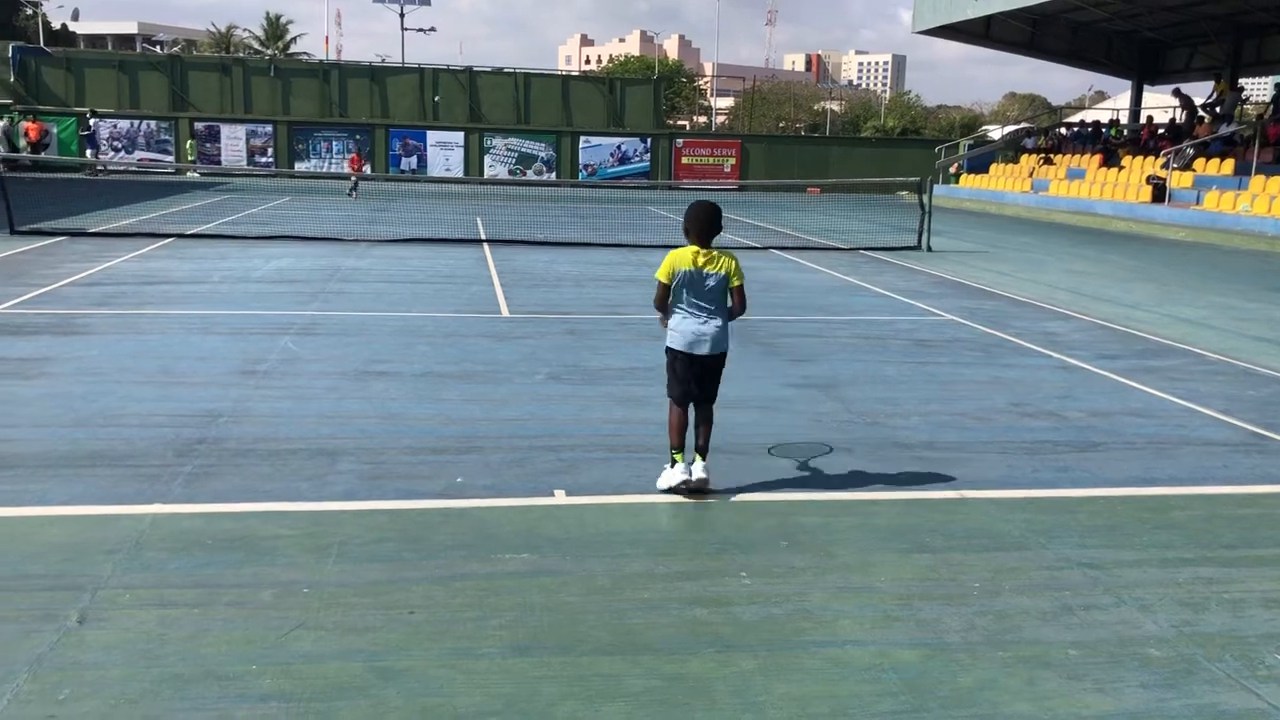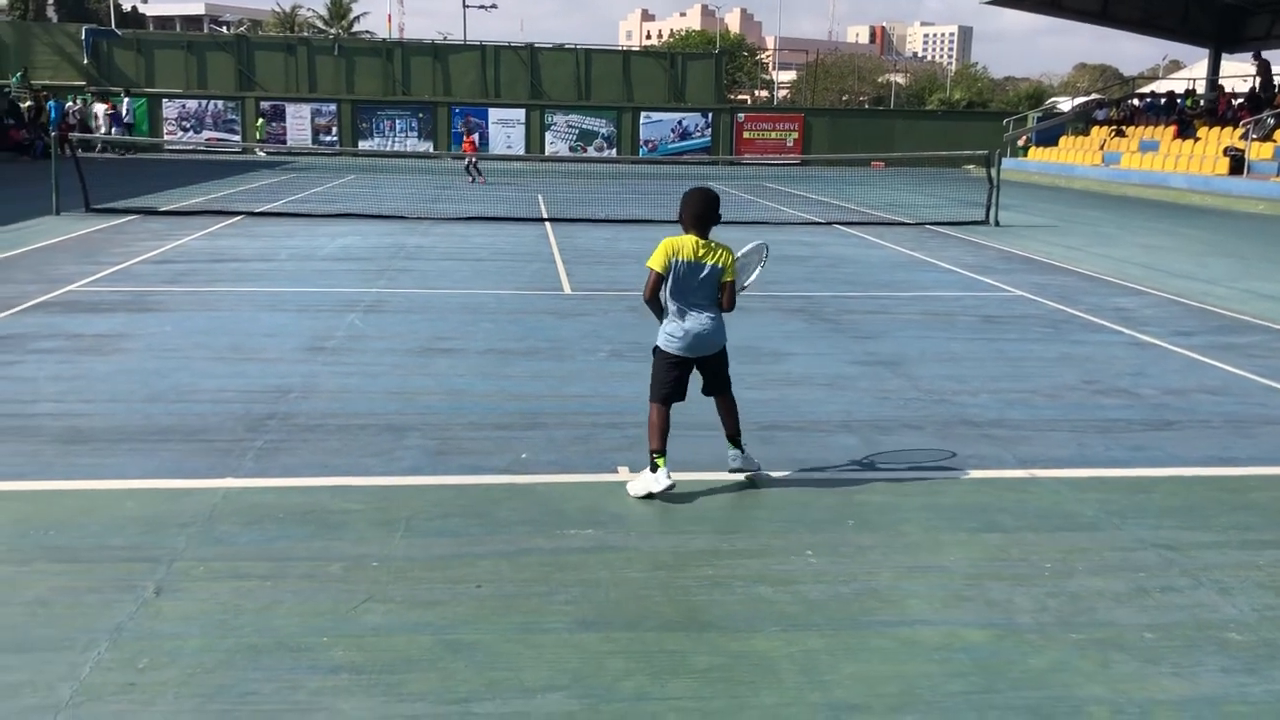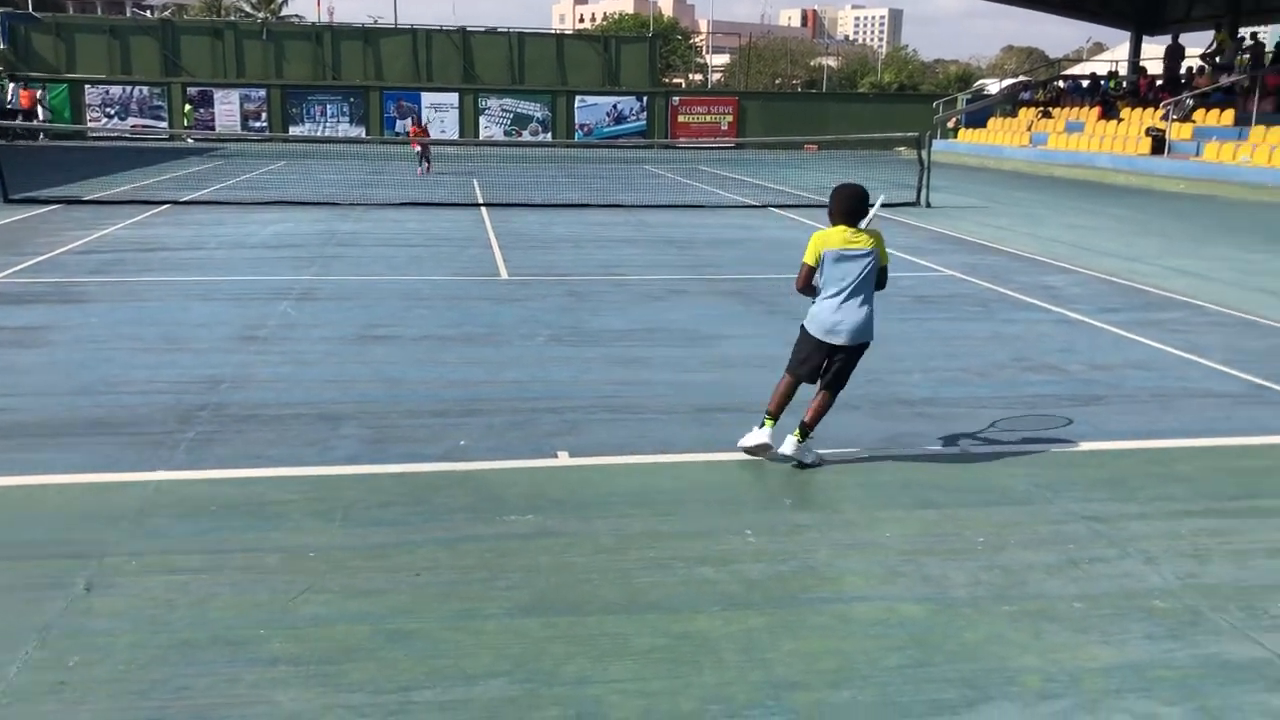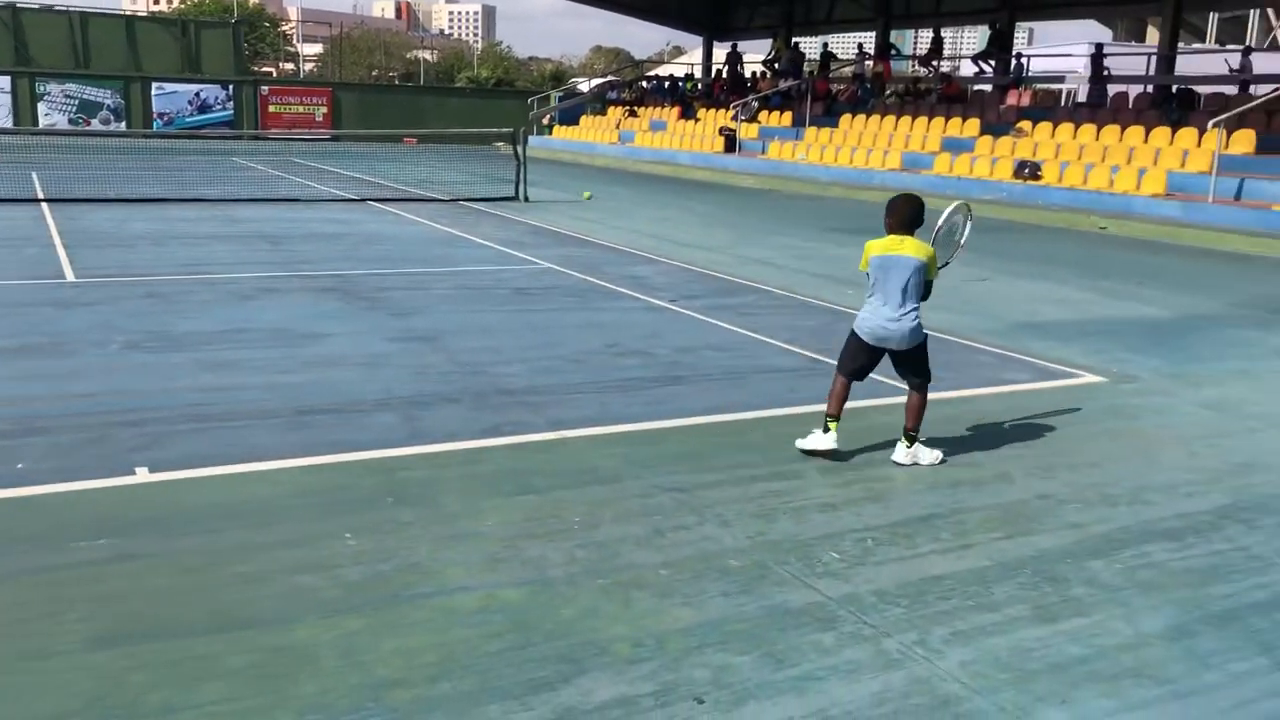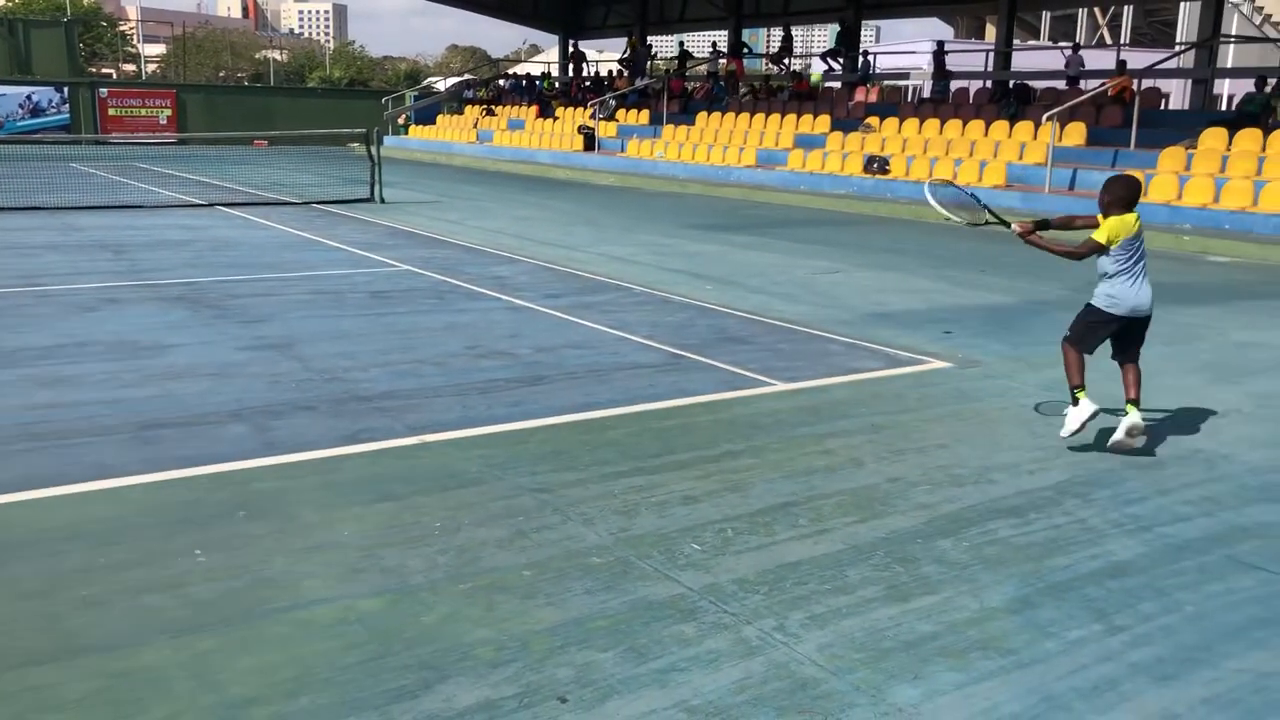
dt=1s
person 1, frame 1
left shoulder: (674, 259)
right shoulder: (729, 262)
left elbow: (660, 302)
right elbow: (740, 307)
left wrist: (667, 315)
left hip: (682, 340)
right hip: (715, 342)
left knee: (679, 402)
right knee: (704, 404)
left ankle: (677, 465)
right ankle: (700, 464)
person 1, frame 2
left shoulder: (669, 247)
right shoulder: (724, 254)
left elbow: (649, 294)
right elbow: (728, 303)
left wrist: (664, 316)
left hip: (675, 339)
right hip: (712, 338)
left knee: (660, 402)
right knee: (722, 393)
left ankle: (658, 471)
right ankle: (737, 453)
person 1, frame 3
left shoulder: (821, 239)
right shoulder: (875, 240)
left elbow: (802, 285)
right elbow: (880, 283)
left hip: (820, 323)
right hip: (857, 330)
left knee: (793, 375)
right knee: (831, 387)
left ankle: (764, 430)
right ankle: (798, 441)
person 1, frame 4
left shoulder: (873, 248)
right shoulder: (926, 253)
right elbow: (924, 294)
left hip: (869, 328)
right hip: (907, 333)
left knee: (844, 376)
right knee: (919, 386)
left ankle: (827, 433)
right ankle: (908, 446)
person 1, frame 5
left shoulder: (1112, 225)
right shoulder: (1131, 220)
left elbow: (1079, 252)
right elbow: (1076, 221)
left wrist: (1037, 241)
right wrist: (1038, 224)
left hip: (1111, 302)
right hip: (1141, 305)
left knee: (1071, 345)
right knee: (1129, 360)
left ankle: (1081, 403)
right ankle: (1132, 414)
